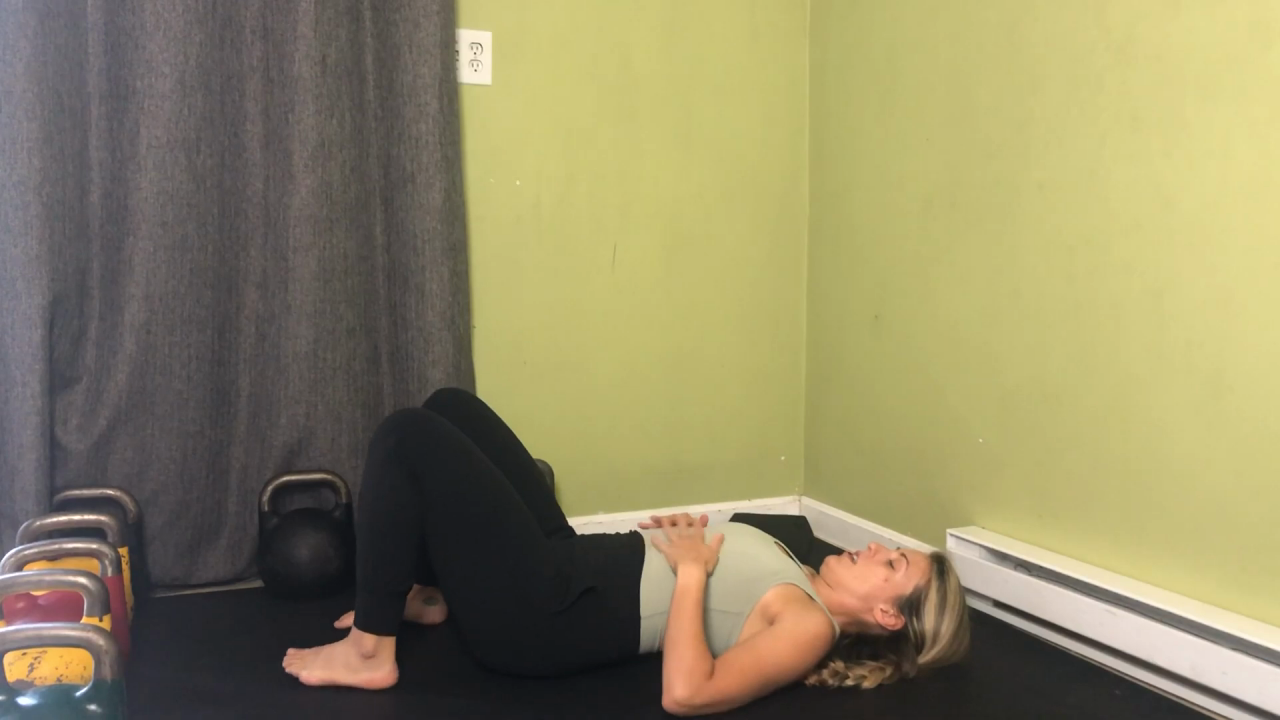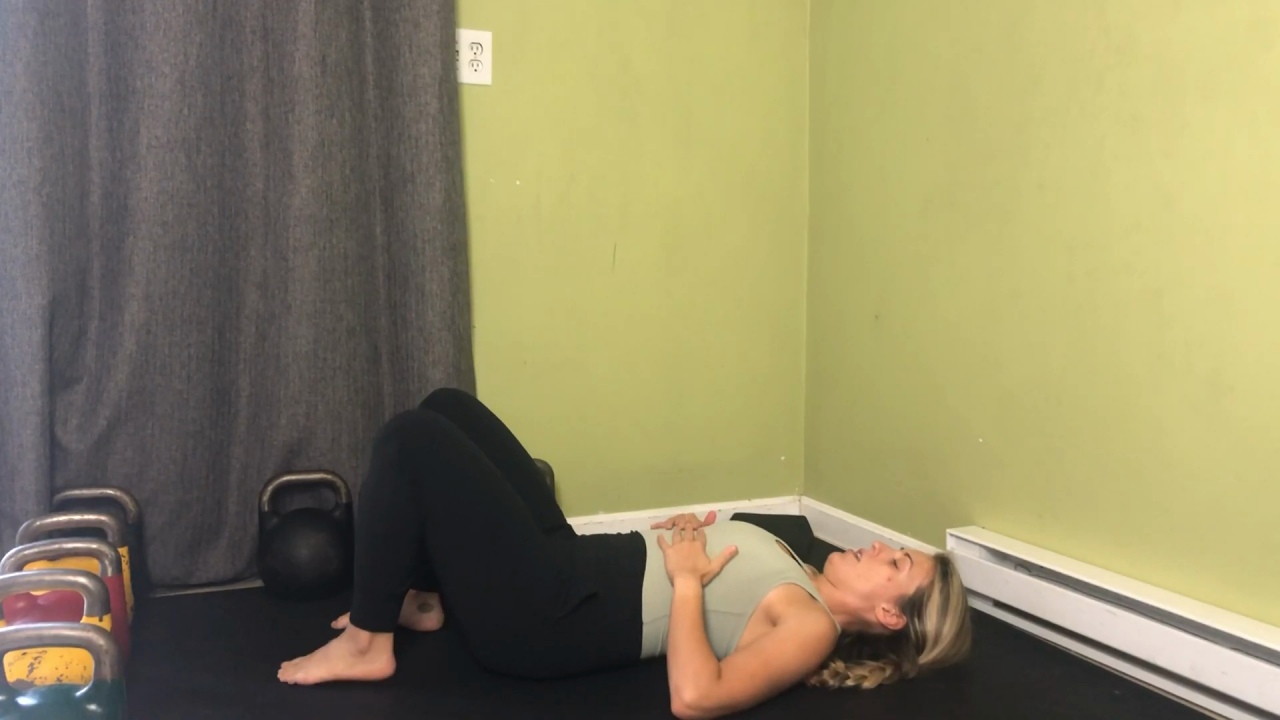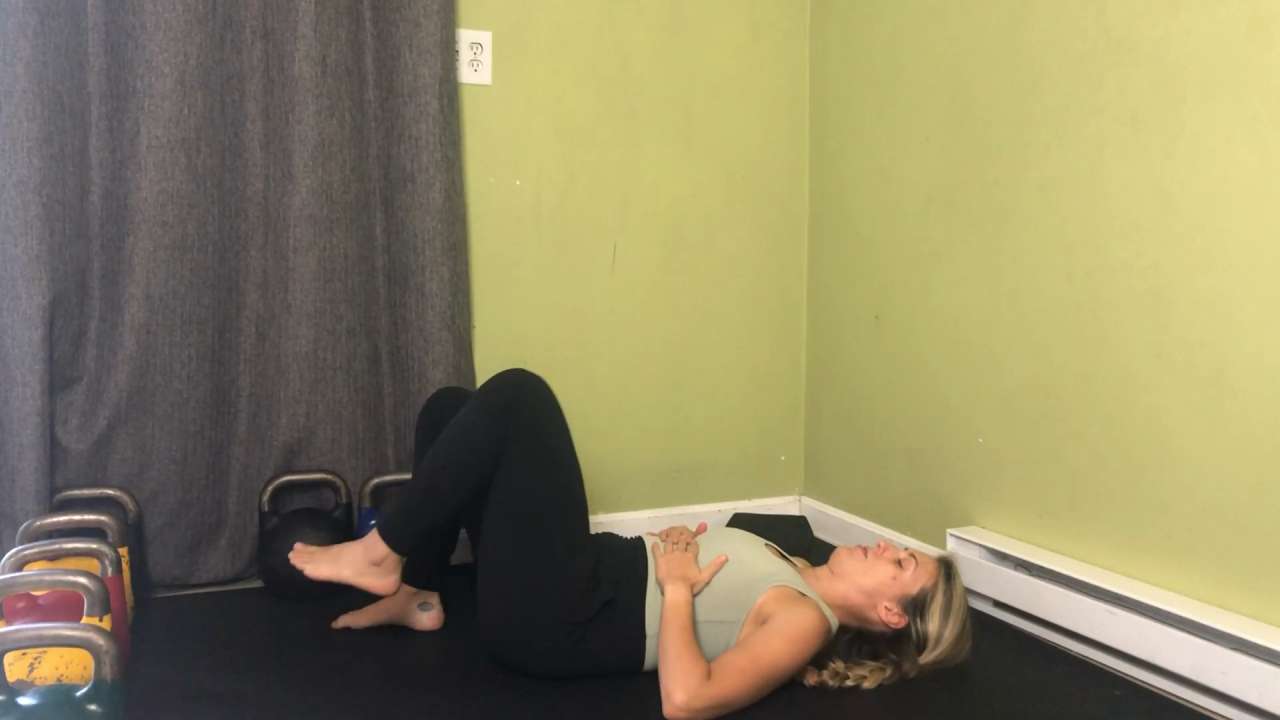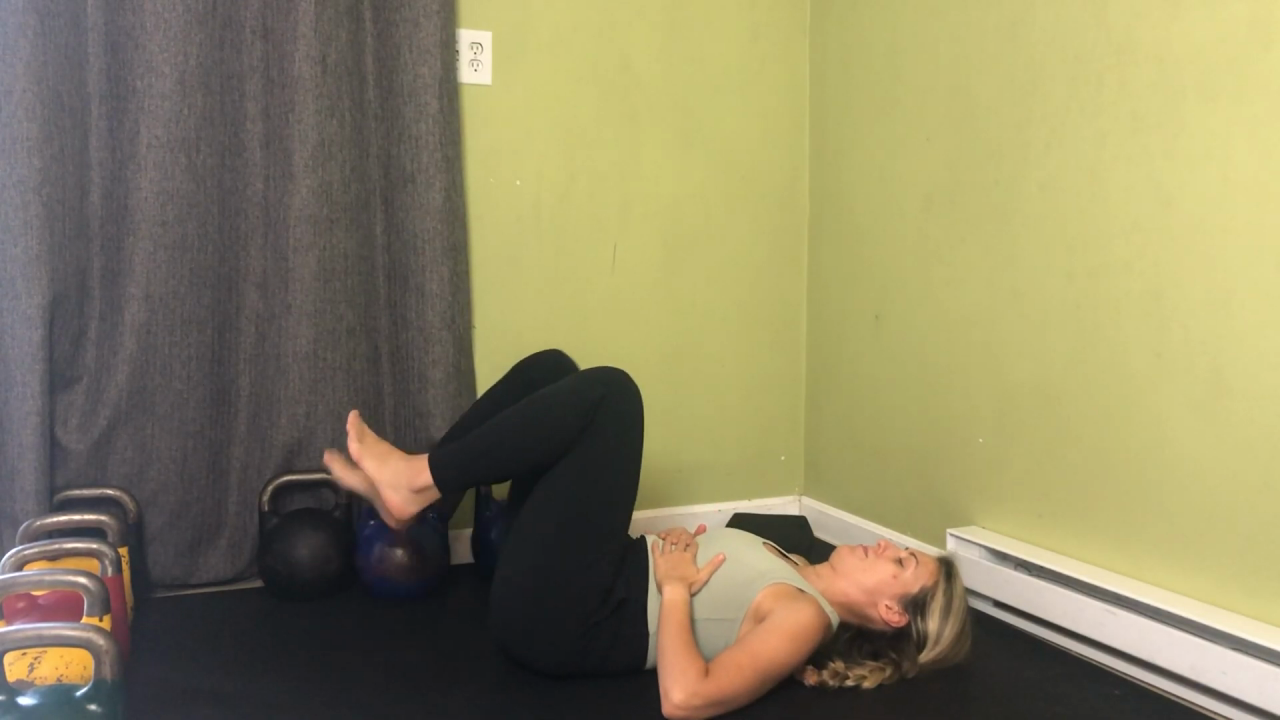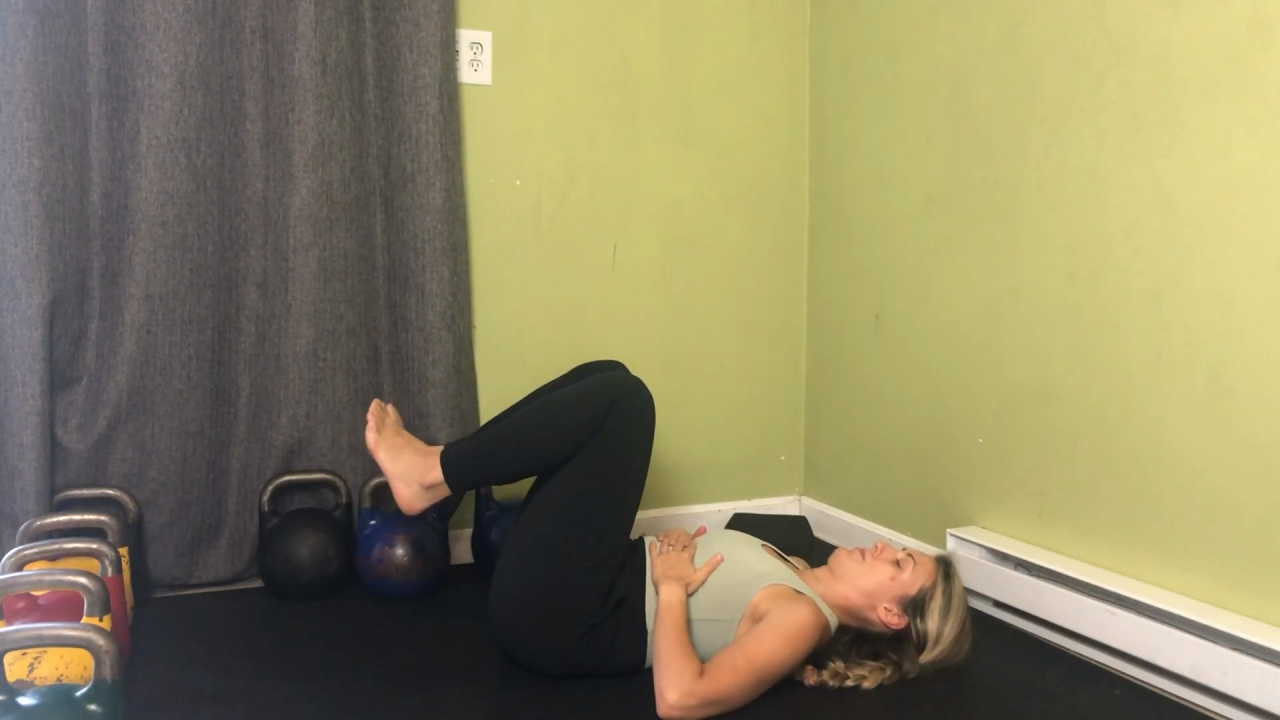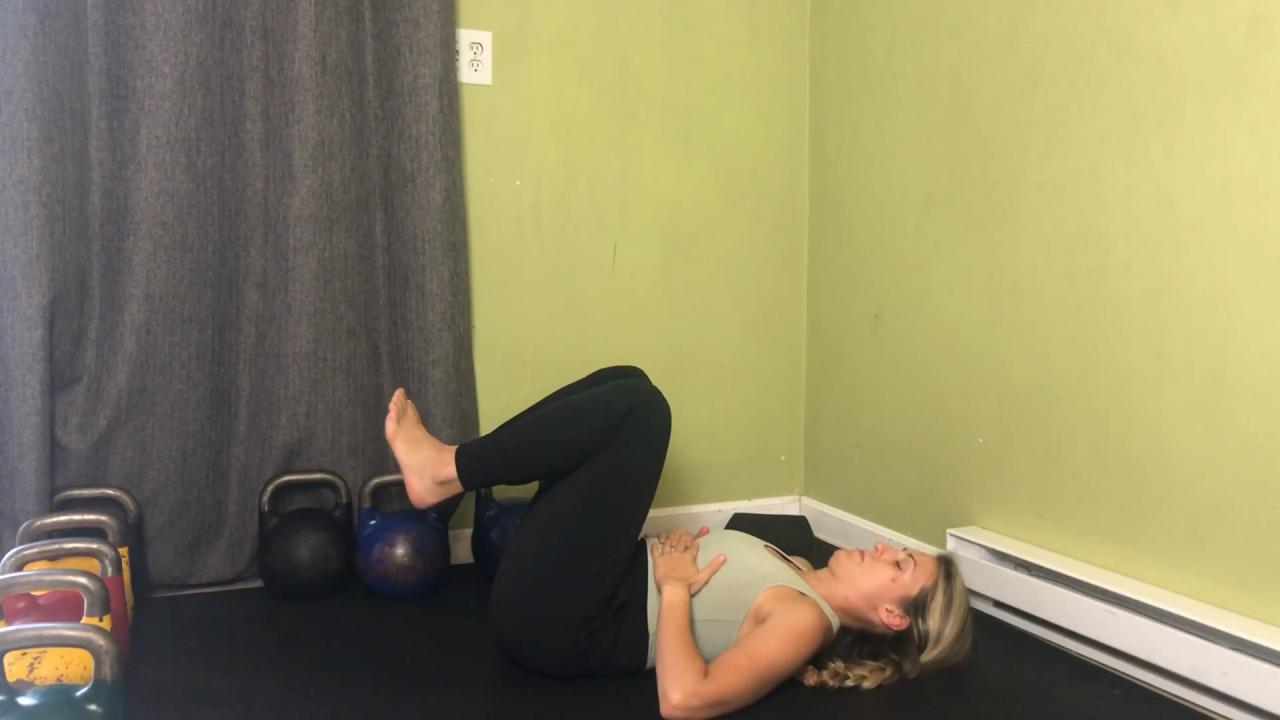
dt=0.4s
person 1, frame 1
left shoulder: (809, 628)
right shoulder: (799, 584)
left wrist: (690, 572)
right wrist: (682, 535)
left hip: (538, 615)
right hip: (566, 565)
left knee: (405, 437)
right knee: (448, 406)
left ankle: (369, 651)
right ankle: (424, 591)
person 1, frame 2
left shoulder: (812, 628)
right shoulder: (800, 581)
left wrist: (686, 579)
right wrist: (688, 535)
left hip: (540, 619)
right hip: (572, 566)
left knee: (407, 436)
right knee: (446, 406)
left ankle: (366, 643)
right ankle: (418, 598)
person 1, frame 3
left shoulder: (805, 623)
right shoulder: (796, 578)
left wrist: (675, 587)
right wrist: (677, 547)
left hip: (549, 620)
right hip: (603, 570)
left knee: (517, 395)
right knee: (451, 408)
left ankle: (382, 555)
right ankle: (415, 597)
person 1, frame 4
left shoulder: (804, 618)
right shoulder: (796, 577)
left wrist: (675, 586)
right wrist: (676, 548)
left hip: (556, 618)
right hip: (584, 588)
left knee: (609, 392)
right knee: (551, 369)
left ankle: (419, 482)
right ankle: (418, 481)
person 1, frame 5
left shoulder: (802, 619)
right shoulder: (797, 578)
left wrist: (673, 586)
right wrist: (674, 552)
left hip: (554, 615)
right hip: (584, 589)
left knee: (622, 400)
right knee: (610, 380)
left ankle: (432, 478)
right ankle: (440, 463)
person 1, frame 6
left shoulder: (805, 621)
right shoulder: (799, 577)
left wrist: (673, 587)
right wrist: (672, 556)
left hip: (555, 617)
right hip: (585, 590)
left knee: (639, 408)
right knee: (626, 385)
left ankle: (446, 471)
right ankle: (456, 464)
